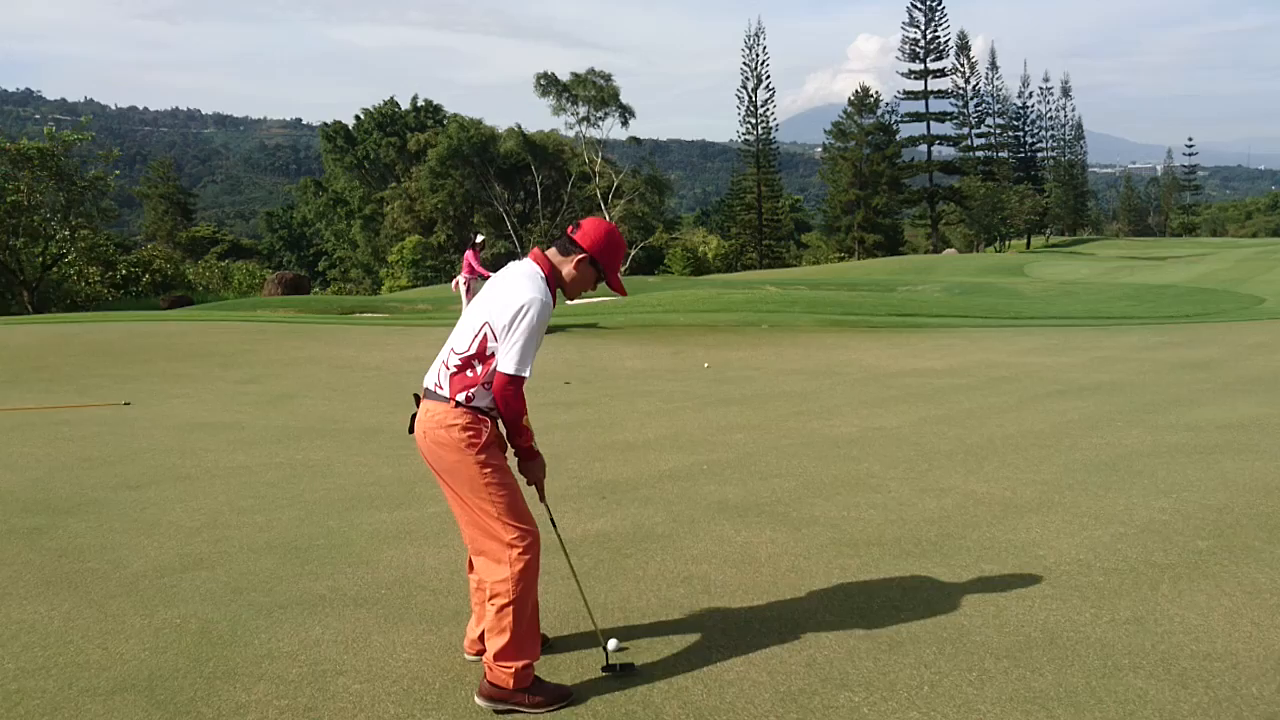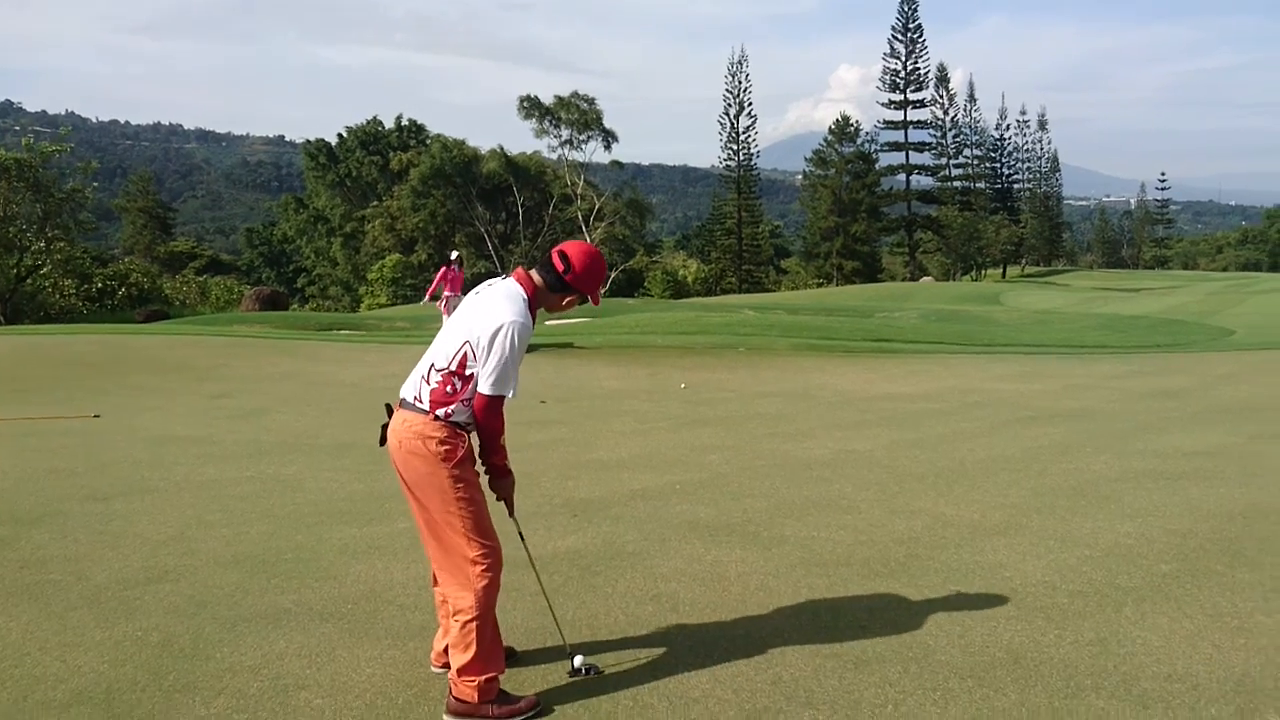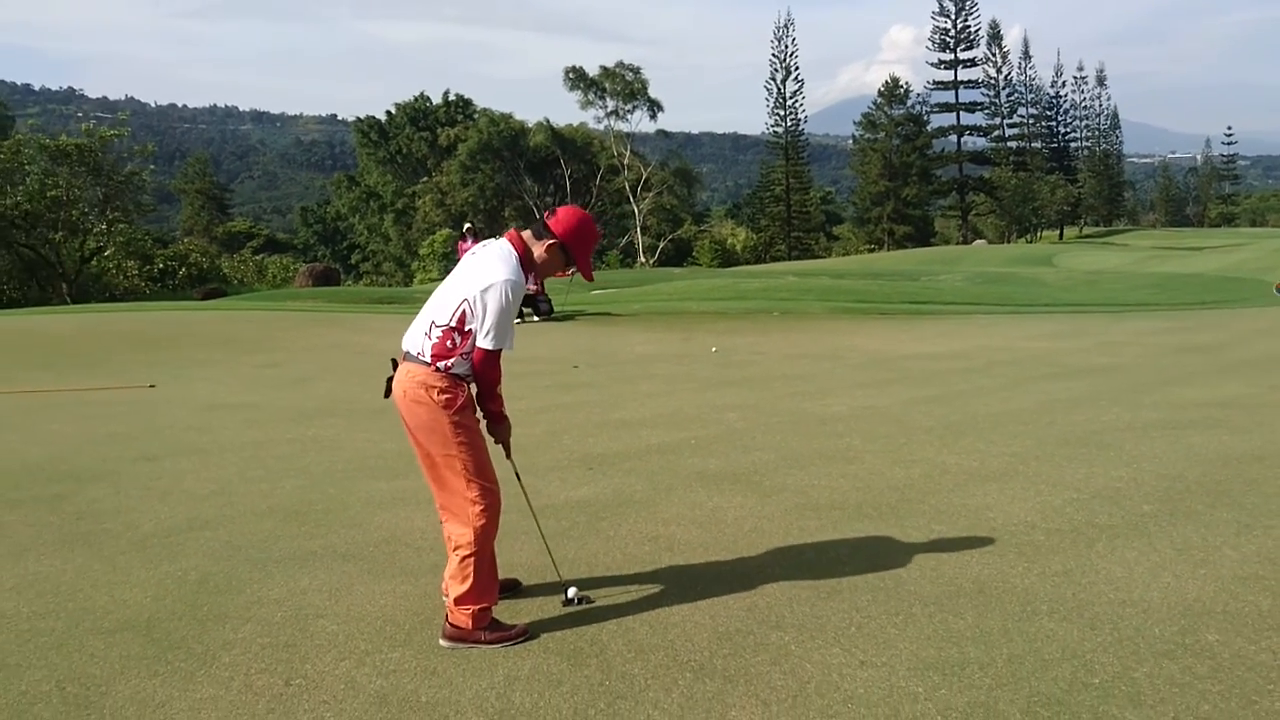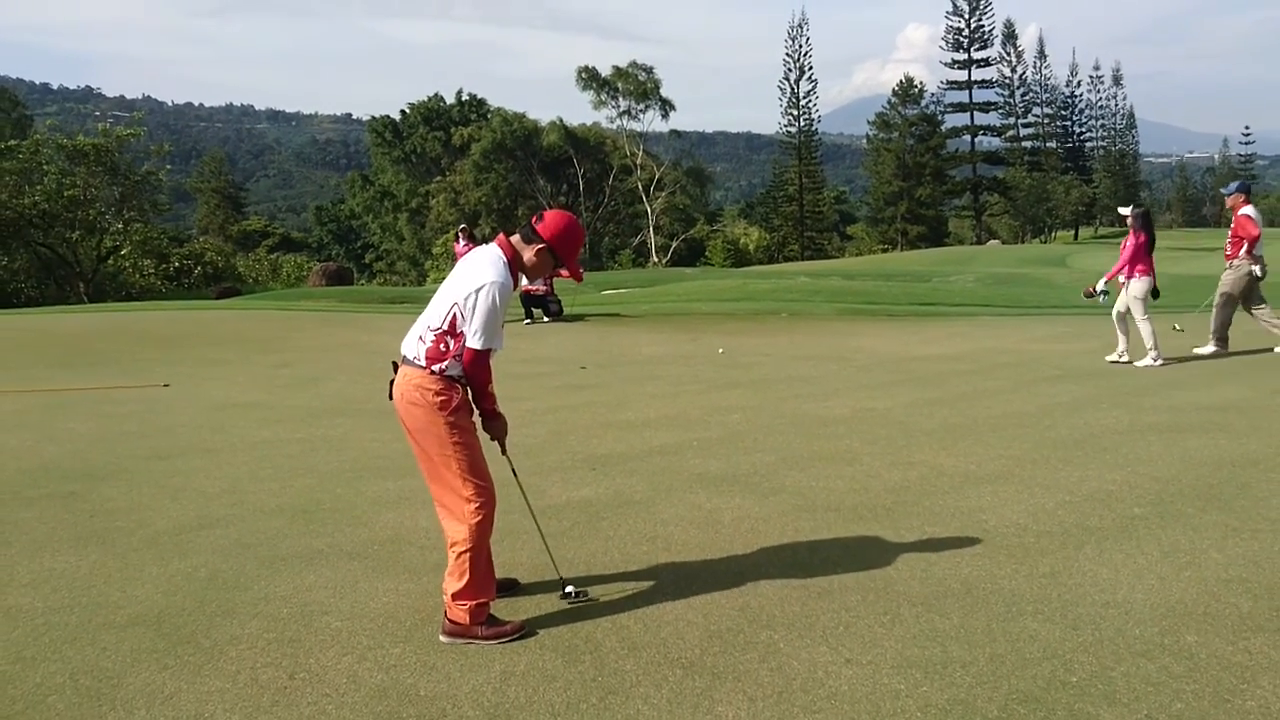
dt=1s
person 1, frame 1
left shoulder: (517, 272)
right shoulder: (534, 298)
right elbow: (506, 387)
left wrist: (520, 445)
right wrist: (528, 452)
left hip: (445, 412)
right hip: (459, 424)
left knee: (490, 535)
right knee: (515, 542)
left ankle: (485, 634)
right ankle: (507, 678)
person 1, frame 2
left shoulder: (496, 286)
right shoulder: (513, 320)
right elbow: (487, 406)
left wrist: (493, 465)
right wrist: (500, 470)
left hip: (413, 424)
right hip: (433, 437)
left knee: (454, 551)
right knee: (477, 560)
left ankle: (453, 647)
person 1, frame 3
left shoulder: (492, 248)
right shoulder: (507, 278)
right elbow: (484, 359)
left wrist: (489, 412)
right wrist: (496, 416)
left hip: (418, 375)
right hip: (434, 387)
left knee: (460, 492)
right knee: (476, 500)
left ankle: (463, 579)
right ankle: (467, 620)
person 1, frame 4
left shoulder: (485, 254)
right shoulder: (495, 280)
right elbow: (474, 359)
left wrist: (484, 409)
right wrist: (490, 413)
left hip: (422, 379)
right hip: (432, 389)
left knee: (459, 492)
right knee: (473, 499)
left ankle: (470, 577)
right ankle: (465, 615)
